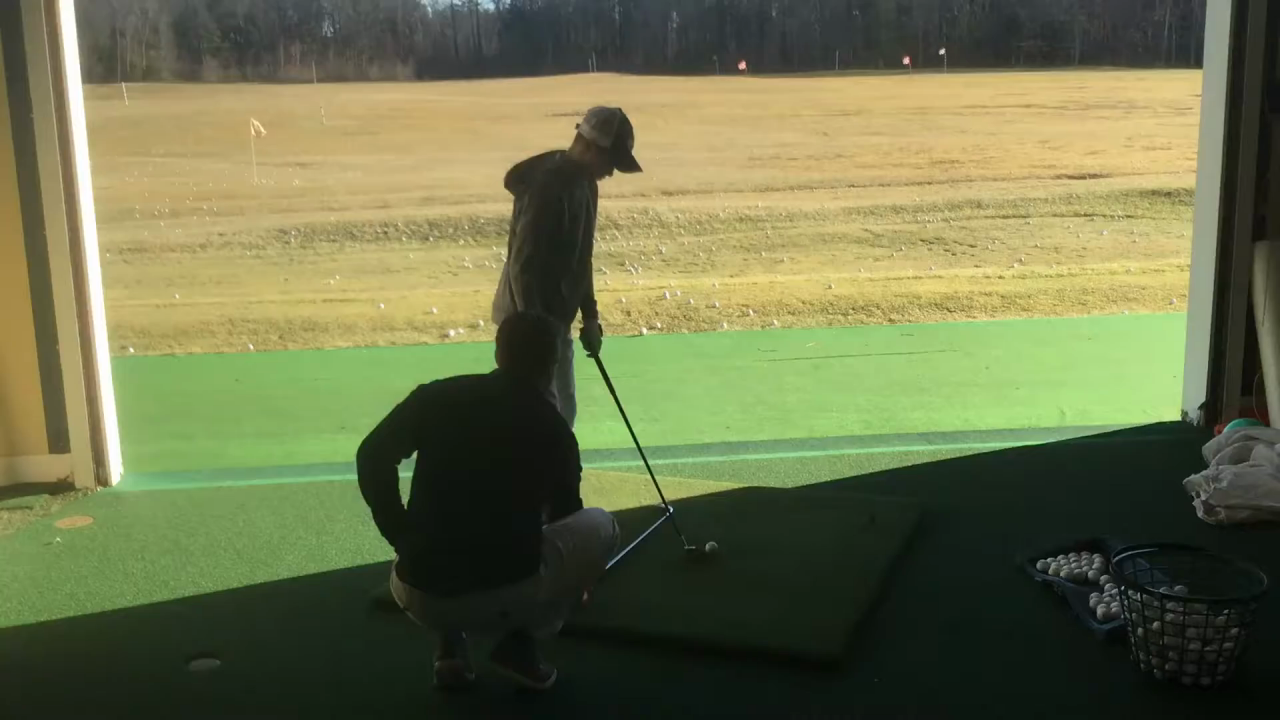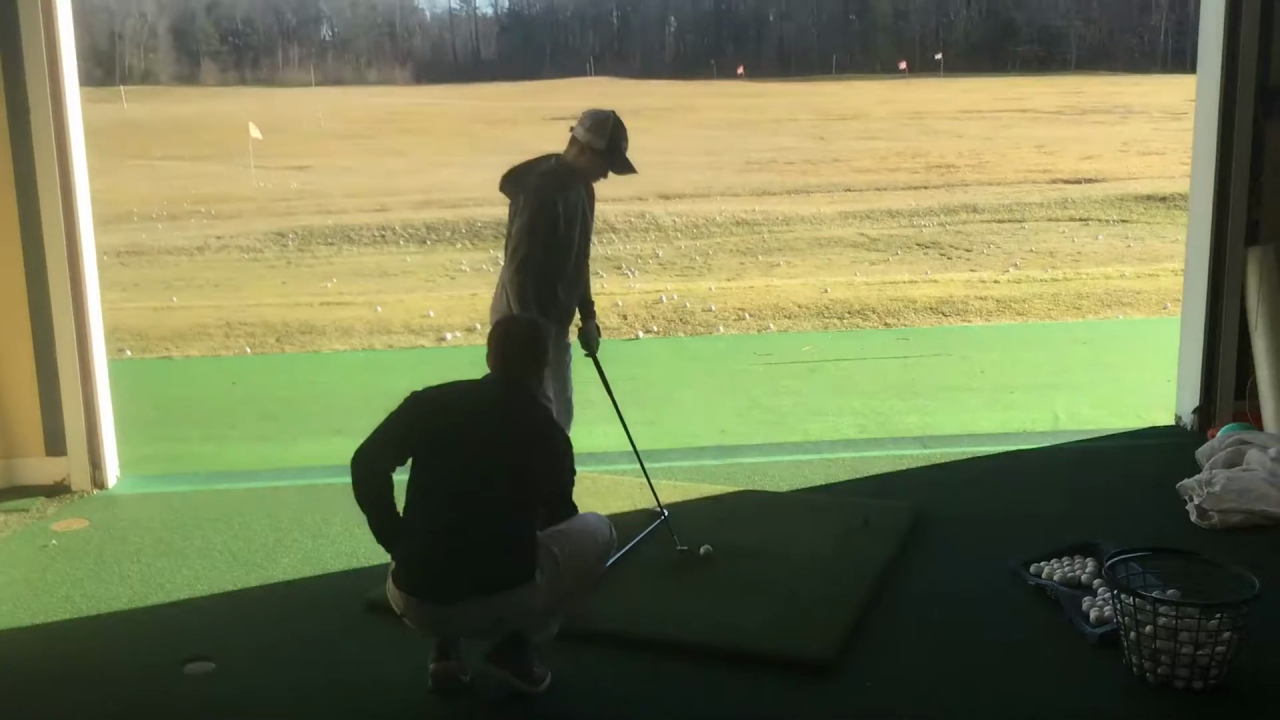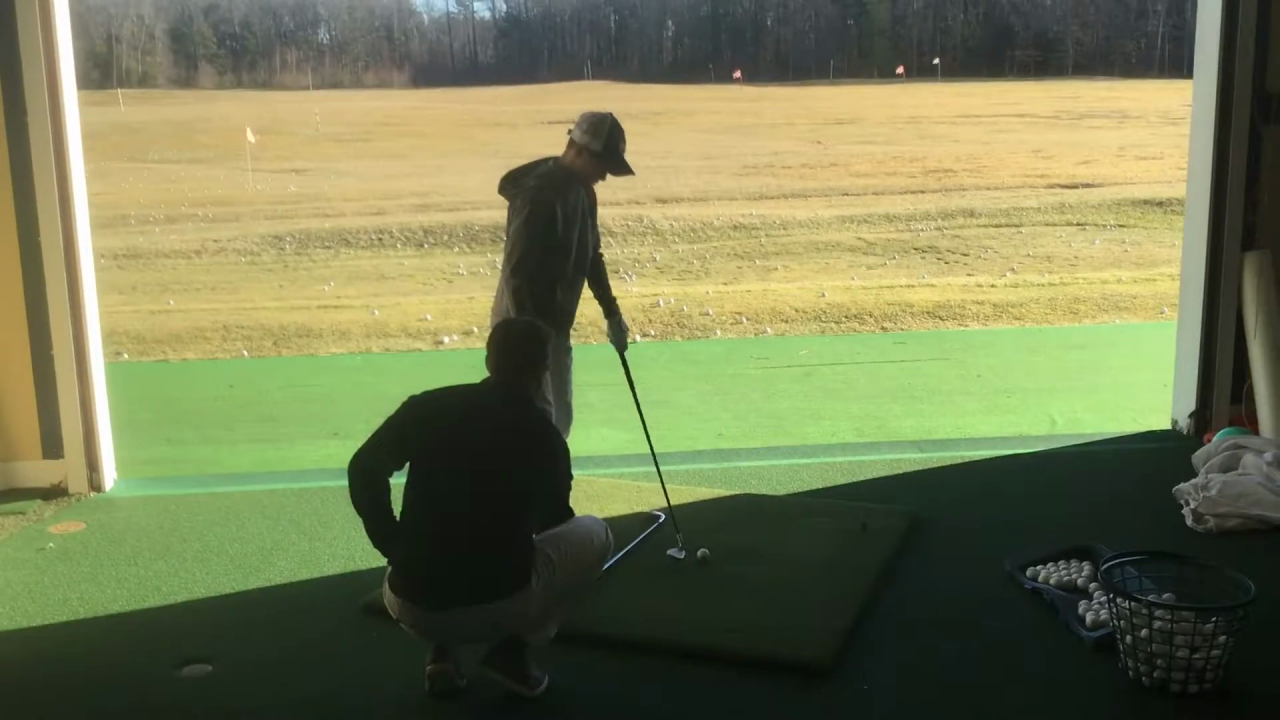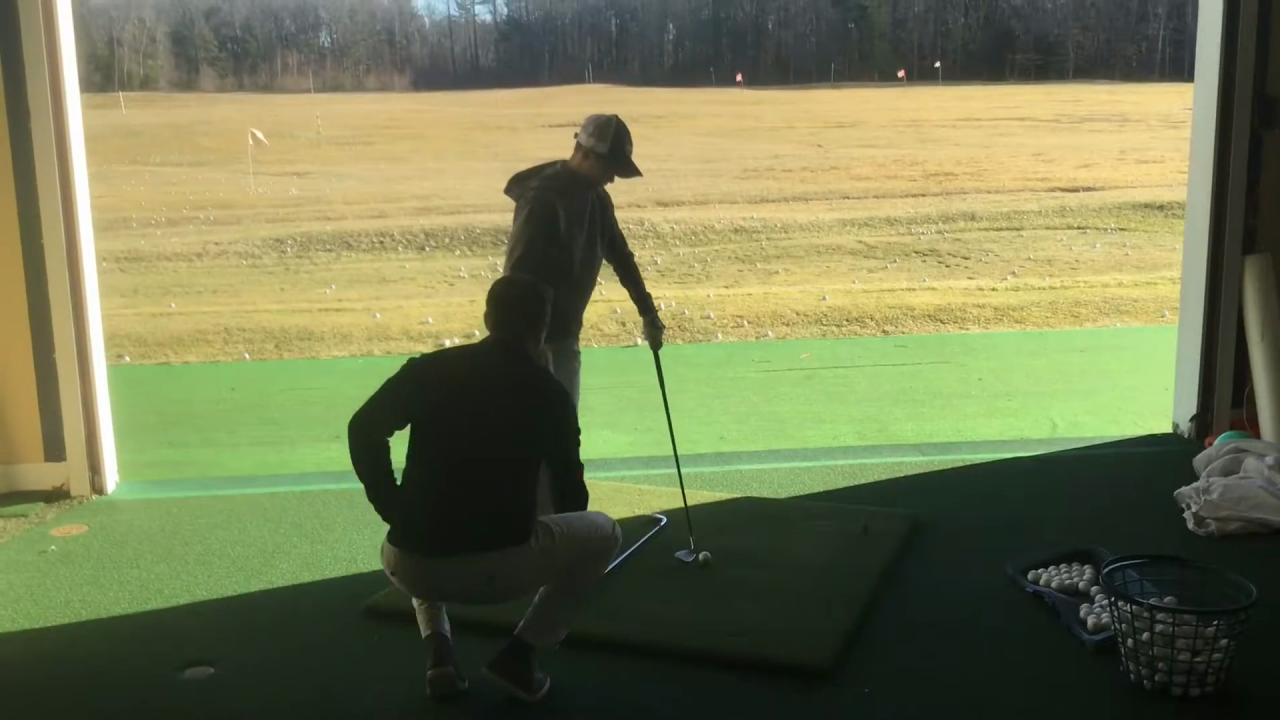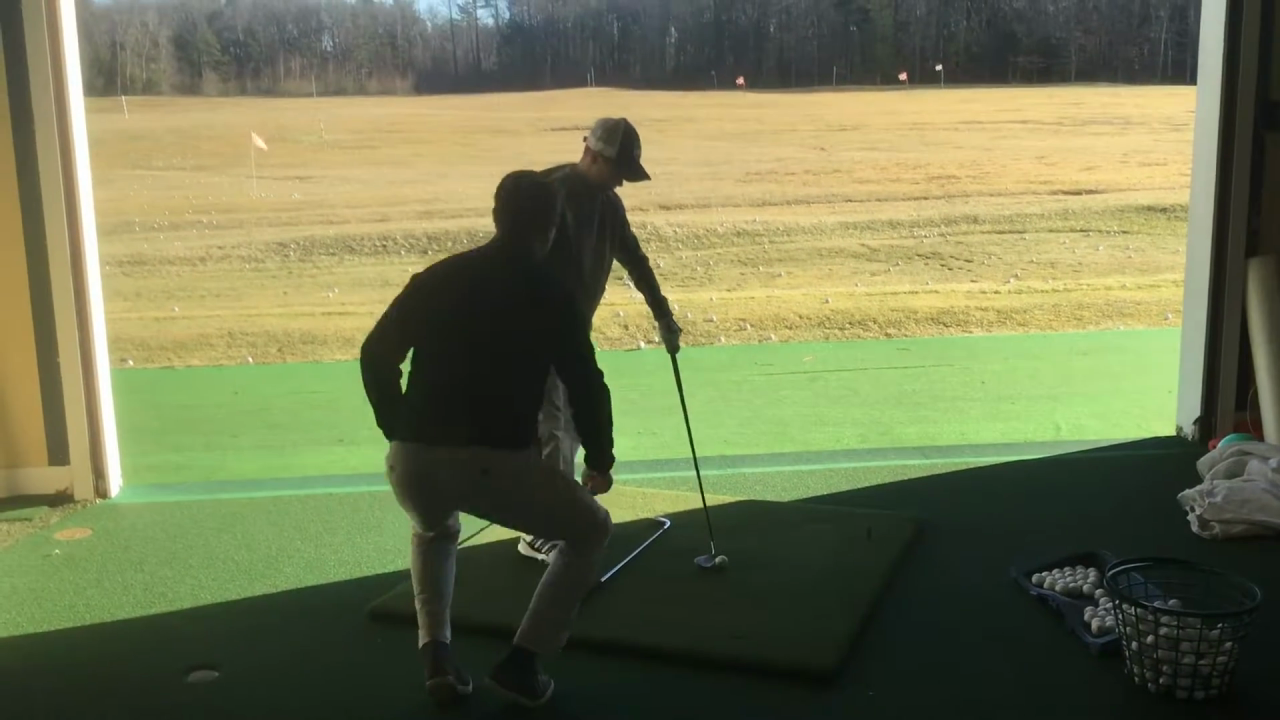
dt=0.3s
person 1, frame 1
left shoulder: (436, 396)
right shoulder: (553, 427)
left elbow: (372, 457)
right elbow: (567, 514)
left wrist: (402, 540)
right wrist: (575, 583)
left hip: (418, 595)
right hip: (509, 596)
right knee: (602, 526)
left ankle: (450, 644)
right ankle: (521, 642)
person 1, frame 2
left shoulder: (430, 403)
right shoulder: (547, 431)
left elbow: (367, 466)
right elbow: (559, 515)
left wrist: (398, 547)
left hip: (415, 603)
right hip: (504, 603)
right knee: (599, 531)
left ankle: (446, 647)
right ankle: (516, 645)
person 1, frame 3
left shoulder: (428, 407)
right shoulder: (544, 437)
left elbow: (364, 471)
right elbow: (555, 519)
left wrist: (396, 549)
left hip: (411, 608)
right hip: (499, 607)
right knee: (596, 534)
left ankle: (441, 650)
right ankle: (513, 648)
person 1, frame 4
left shoulder: (428, 369)
right shoulder: (548, 394)
left elbow: (363, 432)
right elbow: (568, 483)
left wrist: (396, 515)
left hip: (411, 566)
right hip: (499, 565)
right knee: (603, 533)
left ankle: (438, 651)
right ankle: (519, 655)
person 1, frame 5
left shoulder: (435, 277)
right shoulder: (550, 297)
left elbow: (376, 355)
right elbow: (586, 384)
left wrist: (398, 433)
right wrist: (600, 460)
left hip: (411, 459)
right hip: (497, 461)
left knee: (432, 531)
right knee: (590, 530)
left ankle: (438, 658)
right ankle: (522, 662)
person 2, frame 1
left shoulder: (584, 186)
right shoulder: (545, 189)
right elbow: (523, 267)
left wrist: (590, 316)
left hip: (555, 319)
left knee: (563, 412)
person 2, frame 2
left shoulder: (581, 189)
right shoulder: (539, 192)
right elbow: (518, 270)
left wrist: (588, 316)
left hip: (554, 323)
left knee: (560, 415)
person 2, frame 3
left shoulder: (583, 194)
right shoulder: (536, 196)
left elbow: (591, 257)
right elbow: (515, 275)
left wrist: (613, 315)
left hip: (556, 328)
left knee: (559, 419)
person 2, frame 4
left shoulder: (596, 199)
right shoulder: (542, 198)
left elbow: (620, 256)
right elbow: (517, 273)
left wrist: (648, 313)
left hip: (565, 332)
person 2, frame 5
left shoulder: (607, 202)
right shoulder: (553, 200)
left elbow: (633, 258)
left wrist: (663, 315)
left knee: (571, 427)
right knee: (547, 429)
right ankle: (538, 532)
